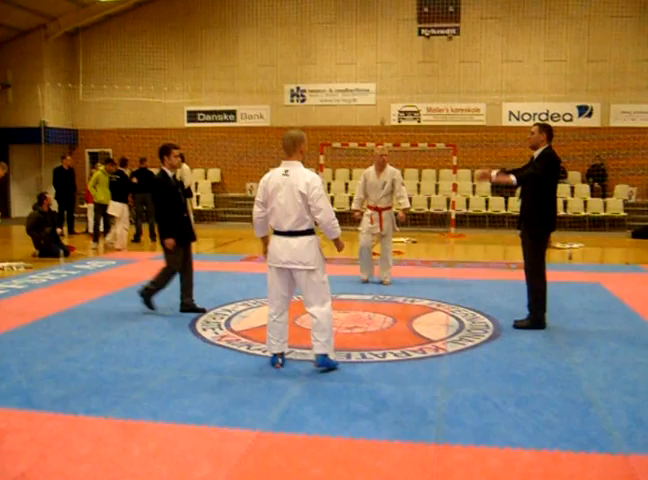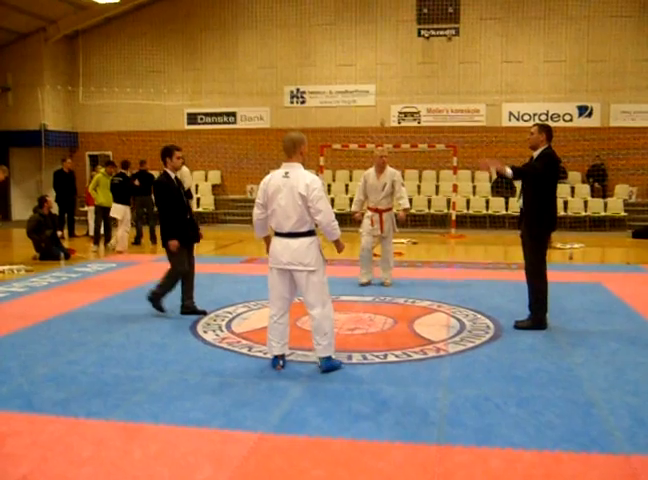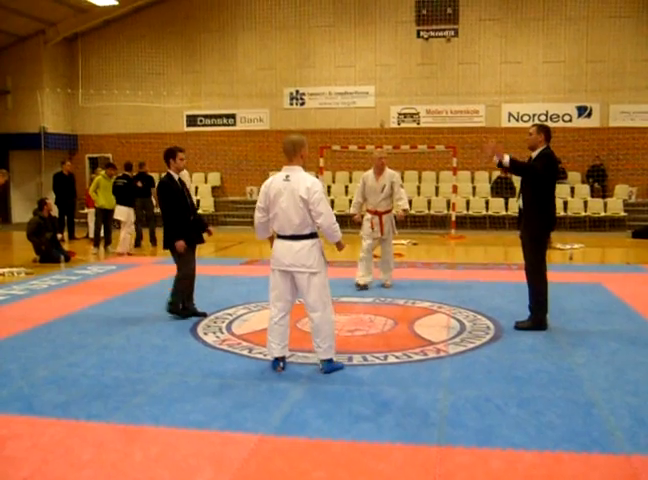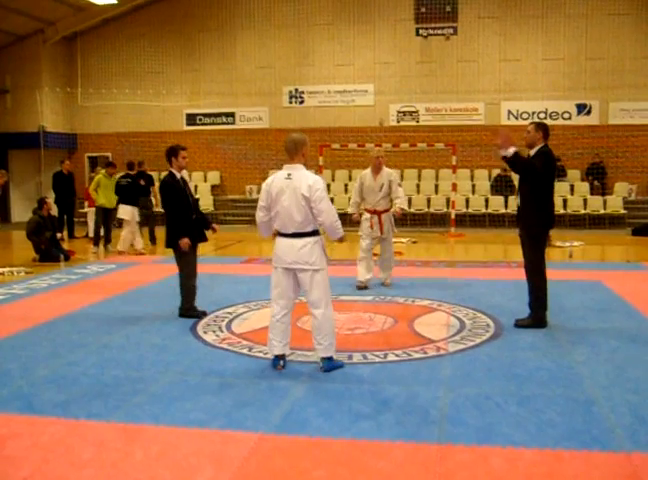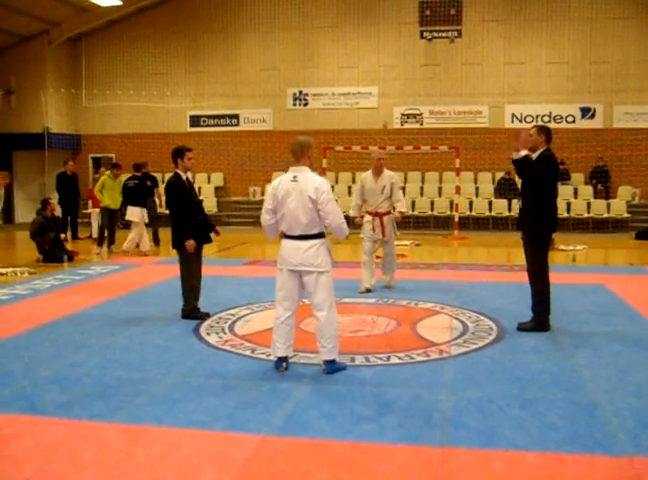
dt=0.1s
person 1, frame 1
left shoulder: (268, 179)
right shoulder: (310, 178)
left elbow: (259, 215)
right elbow: (324, 215)
left wrist: (264, 239)
right wrist: (337, 239)
left hip: (278, 246)
right hip: (304, 247)
left knee: (277, 304)
right knee: (319, 302)
left ankle: (277, 354)
right ankle: (322, 354)
person 1, frame 2
left shoulder: (268, 180)
right shoulder: (310, 180)
left elbow: (259, 216)
right elbow: (324, 216)
left wrist: (266, 238)
right wrist: (337, 240)
left hip: (279, 247)
right hip: (305, 247)
left knee: (278, 305)
right knee: (319, 304)
left ankle: (277, 356)
right ankle: (325, 356)
person 1, frame 3
left shoulder: (269, 184)
right shoulder: (311, 183)
left elbow: (260, 219)
right elbow: (325, 219)
left wrist: (269, 237)
right wrist: (338, 240)
left hip: (281, 250)
right hip: (307, 250)
left knee: (279, 307)
right knee: (319, 308)
left ankle: (278, 357)
right ankle: (326, 359)
person 1, frame 4
left shoulder: (271, 182)
right shoulder: (312, 181)
left elbow: (262, 218)
right elbow: (327, 217)
right wrist: (339, 235)
left hip: (283, 248)
right hip: (309, 248)
left knee: (280, 304)
right knee: (320, 304)
left ankle: (278, 356)
right ankle: (326, 357)
person 1, frame 5
left shoulder: (277, 184)
right shoulder: (319, 183)
left elbow: (267, 220)
right elbow: (334, 219)
right wrist: (344, 234)
left hip: (288, 250)
right hip: (315, 250)
left knee: (285, 306)
right knee: (324, 307)
left ankle: (281, 357)
right ankle: (329, 360)
person 2, frame 1
left shoulder: (549, 158)
right shoulder: (539, 157)
left elbow: (535, 175)
right elbow: (523, 172)
left wrist: (511, 178)
right wrist: (494, 175)
left hip: (540, 221)
right hip: (533, 220)
left knee: (535, 269)
right knee: (533, 268)
left ankle: (537, 317)
right ankle: (536, 314)
person 2, frame 2
left shoulder: (548, 157)
right shoulder: (538, 157)
left elbow: (533, 174)
right elbow: (522, 171)
left wrist: (506, 170)
right wrist: (498, 167)
left hip: (539, 222)
right hip: (534, 220)
left knee: (536, 269)
right knee: (534, 269)
left ankle: (538, 317)
right ankle: (537, 315)
person 2, frame 3
left shoulder: (547, 157)
right shoulder: (539, 157)
left elbow: (530, 171)
right elbow: (522, 171)
left wrist: (503, 158)
right wrist: (499, 157)
left hip: (539, 222)
right hip: (533, 220)
left knee: (536, 270)
right knee: (534, 269)
left ankle: (538, 318)
right ankle: (538, 316)
person 2, frame 4
left shoulder: (545, 155)
right shoulder: (537, 155)
left elbow: (529, 169)
right elbow: (521, 168)
left wrist: (510, 149)
right wrist: (505, 150)
left hip: (537, 220)
right hip: (532, 218)
left knee: (535, 267)
right knee: (533, 267)
left ankle: (538, 316)
right ankle: (537, 313)
person 2, frame 5
left shoulder: (547, 158)
right shoulder: (539, 158)
left elbow: (533, 175)
right elbow: (523, 173)
left wrist: (524, 152)
right wrist: (518, 153)
left hip: (540, 223)
right hip: (534, 221)
left knee: (538, 271)
right knee: (536, 270)
left ankle: (541, 319)
right ankle: (540, 316)
person 3, frame 1
left shoulder: (174, 179)
right shoulder: (159, 181)
right elbow: (161, 211)
left wrist: (189, 228)
right wrist: (167, 236)
left hip: (182, 231)
right hip: (171, 233)
left knee: (187, 268)
right knee: (173, 267)
left ankle: (187, 302)
right ankle: (148, 291)
person 3, frame 2
left shoulder: (176, 180)
right shoulder: (161, 182)
right elbow: (164, 212)
left wrist: (196, 228)
right wrist: (170, 237)
left hip: (186, 232)
right hip: (174, 234)
left knee: (189, 270)
right knee: (180, 268)
left ankle: (188, 305)
right ankle: (156, 295)
person 3, frame 3
left shoulder: (180, 182)
right shoulder: (165, 184)
right elbow: (168, 214)
left wrist: (203, 226)
right wrist: (176, 238)
left hip: (189, 234)
right hip: (178, 236)
left knee: (190, 272)
right knee: (185, 272)
left ankle: (188, 306)
right ankle: (174, 304)
person 3, frame 4
left shoulder: (182, 180)
right shoulder: (167, 182)
left elbow: (193, 206)
right elbow: (171, 212)
left wrist: (208, 223)
right wrist: (181, 236)
left hip: (191, 232)
right hip: (181, 235)
left knee: (190, 271)
right knee: (187, 272)
left ankle: (189, 306)
right ankle: (185, 308)
person 3, frame 5
left shoulder: (187, 181)
right shoulder: (173, 183)
right elbow: (178, 214)
left wrist: (211, 226)
right wrist: (186, 237)
left hip: (196, 233)
right hip: (186, 237)
left knee: (195, 274)
right knee: (190, 274)
left ankle: (193, 307)
right ankle: (189, 309)
person 4, frame 1
left shoulder: (394, 173)
right shoulder: (367, 173)
left elbow: (401, 192)
right elbow: (360, 193)
left wrist: (403, 209)
right wrist: (356, 209)
left hip: (386, 214)
right hip: (370, 213)
left knee: (386, 247)
right knee: (364, 244)
left ankle: (385, 276)
right ankle: (366, 274)
person 4, frame 2
left shoulder: (394, 174)
right shoulder: (367, 174)
left elbow: (401, 193)
right elbow: (360, 194)
left wrist: (403, 209)
right wrist: (357, 211)
left hip: (386, 215)
right hip: (370, 215)
left knee: (387, 249)
right knee: (365, 246)
left ankle: (386, 278)
right ankle: (365, 277)
person 4, frame 3
left shoulder: (393, 175)
right shoulder: (366, 176)
left elbow: (400, 194)
right elbow: (359, 196)
left wrist: (402, 209)
right wrist: (356, 212)
left hip: (386, 217)
right hip: (370, 217)
left knee: (387, 251)
right knee: (366, 249)
left ankle: (386, 279)
right ankle: (363, 280)
person 4, frame 4
left shoulder: (391, 174)
right shoulder: (363, 176)
left elbow: (397, 193)
right elbow: (356, 195)
left wrist: (399, 207)
right wrist: (354, 212)
left hip: (384, 216)
right hip: (368, 217)
left knee: (387, 250)
right knee: (365, 249)
left ankle: (386, 278)
right ankle: (363, 280)
person 4, frame 5
left shoulder: (391, 176)
right shoulder: (364, 178)
left elbow: (397, 196)
right elbow: (357, 198)
left wrist: (399, 211)
right wrist: (356, 215)
left hip: (387, 219)
right hip: (369, 219)
left knee: (389, 252)
right knee: (367, 252)
left ankle: (388, 280)
right ankle: (367, 284)
